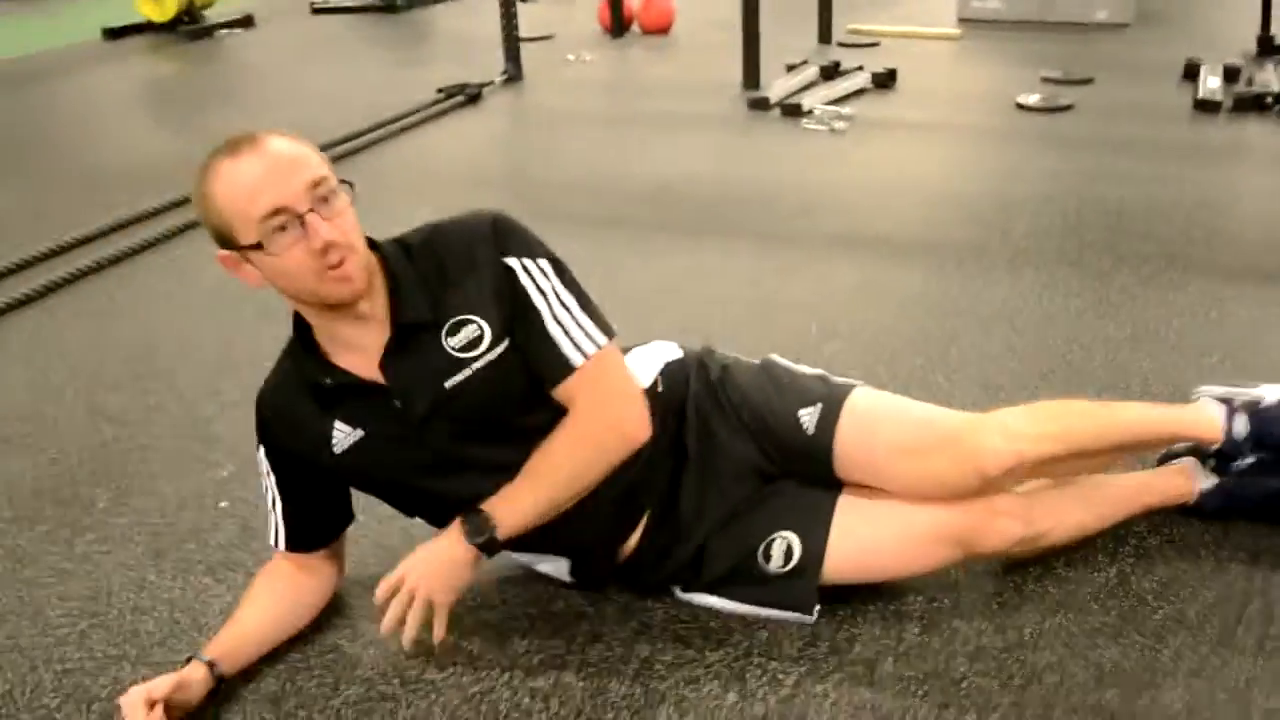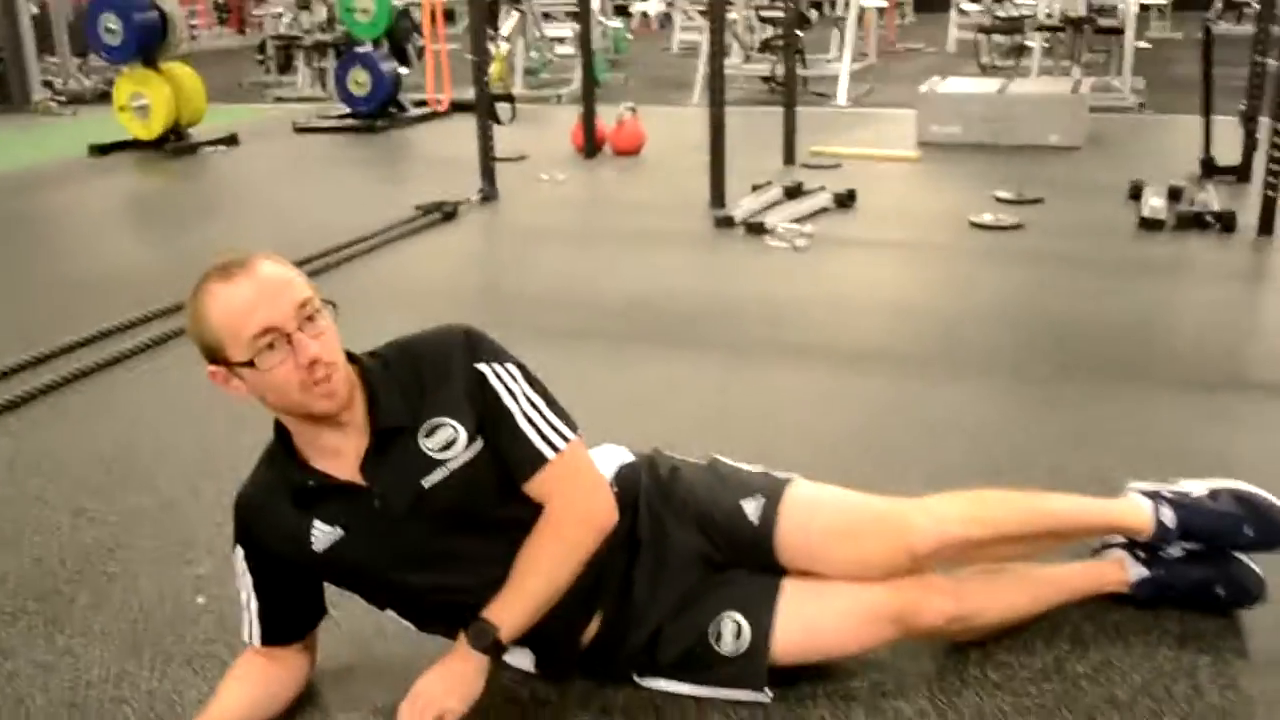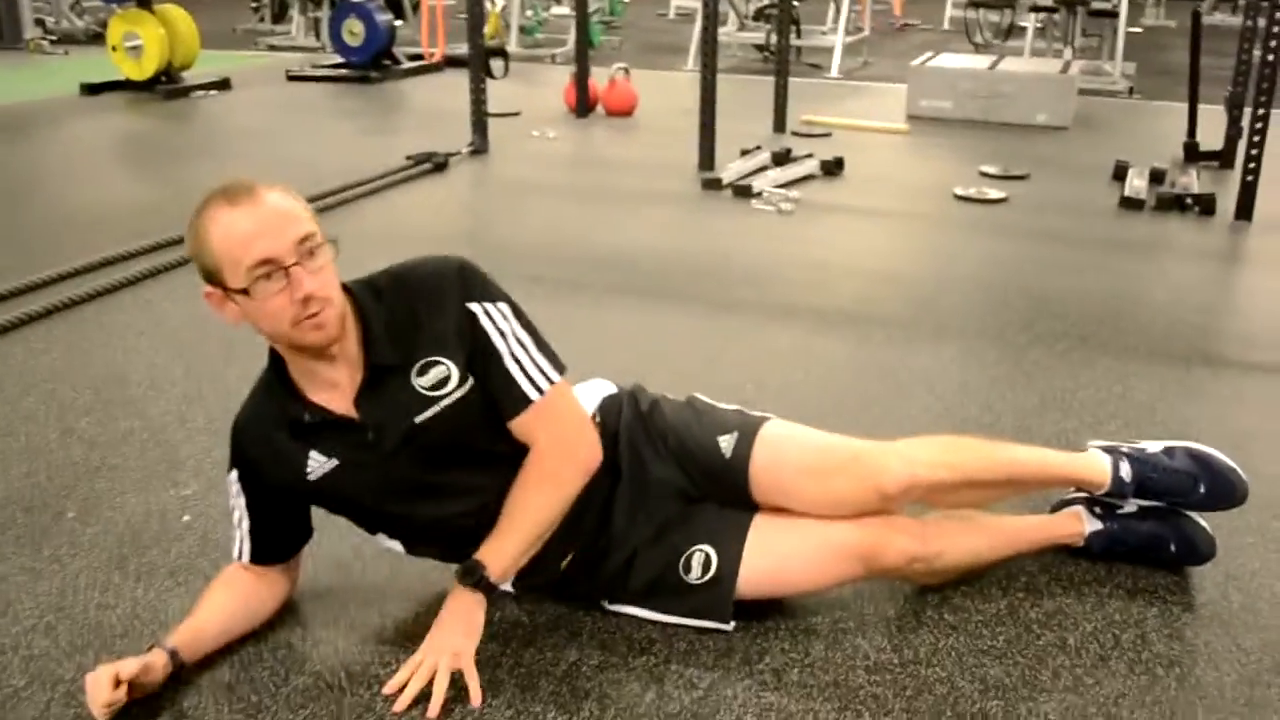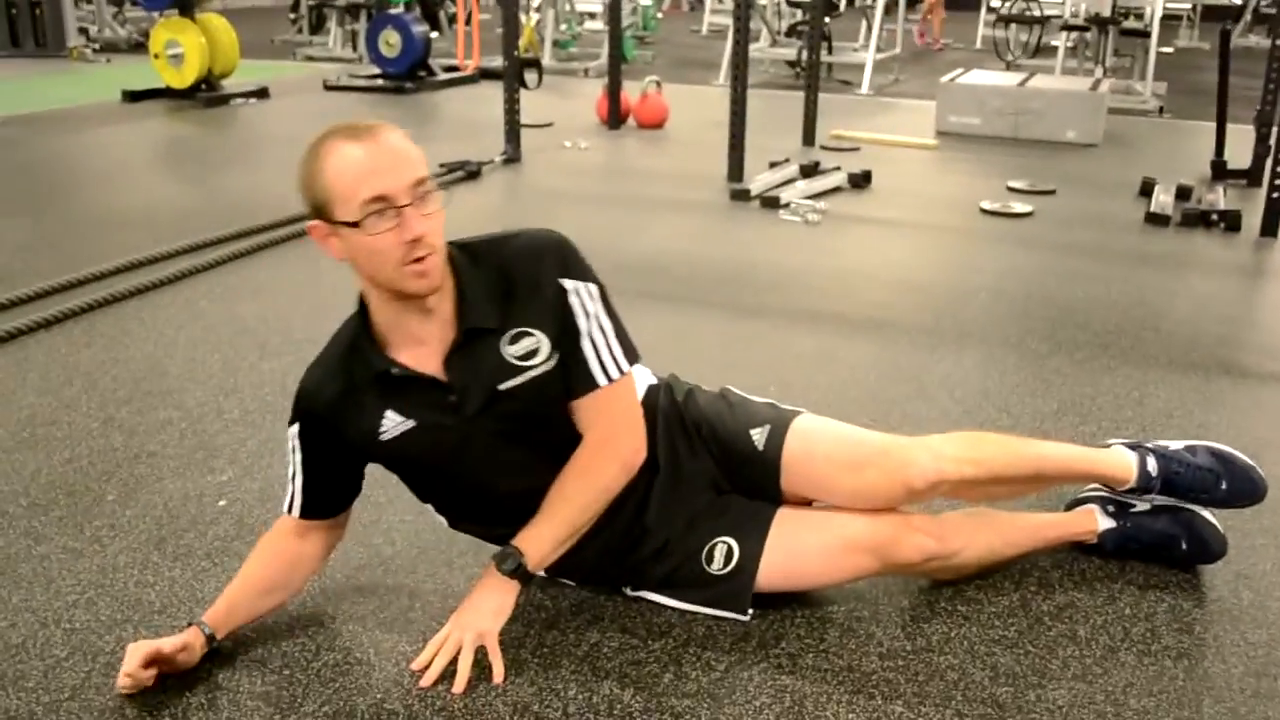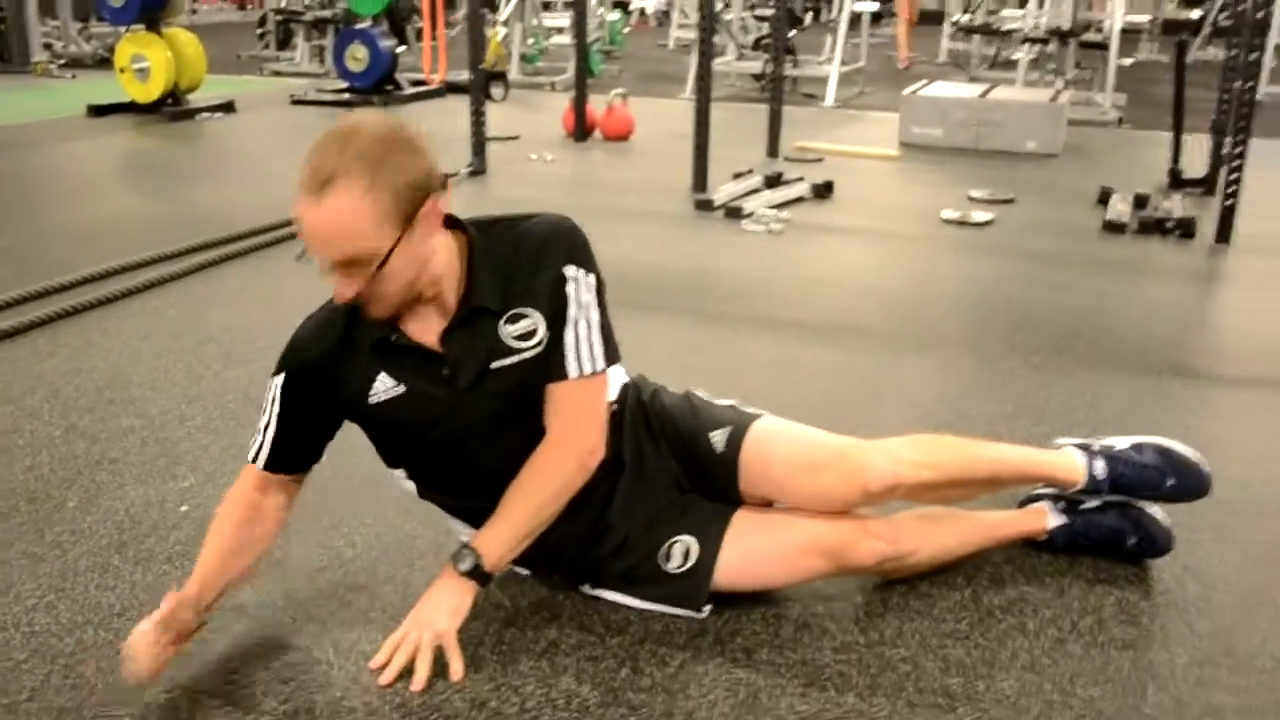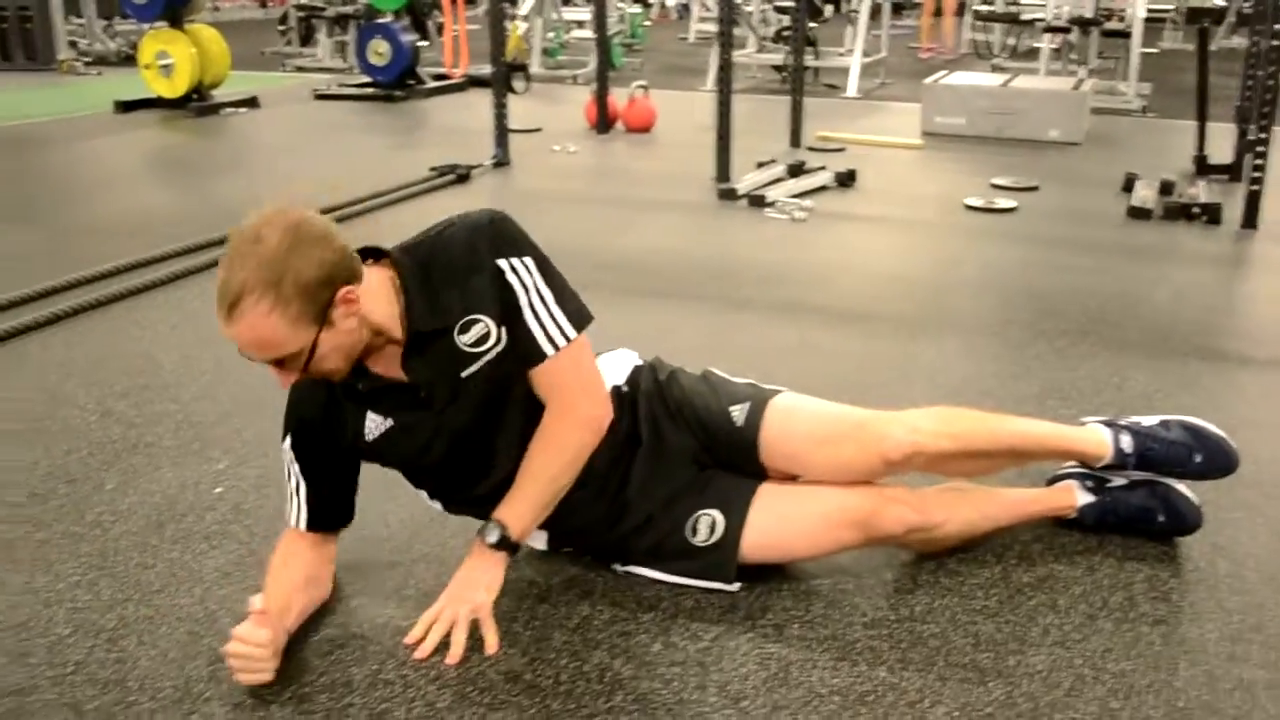
dt=0.4s
person 1, frame 1
left shoulder: (480, 254)
right shoulder: (295, 417)
left elbow: (614, 410)
right elbow: (307, 562)
left wrist: (469, 536)
left hip: (697, 414)
right hip: (667, 549)
left knee: (971, 457)
right knee: (979, 530)
person 1, frame 2
left shoulder: (447, 364)
right shoulder: (276, 518)
left elbow: (586, 498)
left hip: (660, 515)
left knee: (906, 540)
right knee: (916, 608)
left ankle: (1148, 514)
right ankle: (1133, 575)
person 1, frame 3
left shoulder: (441, 294)
right shoulder: (267, 442)
left elbow: (567, 443)
right elbow: (263, 572)
left wrist: (468, 592)
left hip: (636, 445)
right hip: (599, 561)
left knee: (876, 478)
right knee: (879, 546)
left ankle: (1103, 469)
right ankle: (1087, 530)
person 1, frame 4
left shoulder: (534, 268)
right shoulder: (337, 397)
left elbow: (618, 437)
right elbow: (309, 531)
left wrist: (504, 574)
right wrist: (201, 634)
left hip: (683, 436)
right hip: (631, 544)
left knee: (906, 475)
right knee: (899, 545)
left ankle: (1127, 466)
right ankle: (1102, 527)
person 1, frame 5
left shoulder: (543, 252)
right shoulder: (326, 357)
left elbow: (579, 437)
right elbow: (266, 487)
left wrist: (461, 575)
right wrist: (182, 612)
left hip: (647, 436)
right hip: (594, 542)
left knee: (860, 479)
right knee: (852, 549)
left ankle: (1075, 467)
right ankle: (1049, 526)
person 1, frame 6
left shoulder: (478, 252)
right shoulder: (323, 411)
left elbow: (580, 405)
right elbow: (314, 538)
left wrist: (490, 550)
right wrist: (267, 628)
left hip: (654, 413)
right hip: (621, 519)
left knee: (881, 443)
right knee: (878, 516)
left ankle: (1104, 444)
right ankle: (1080, 500)
